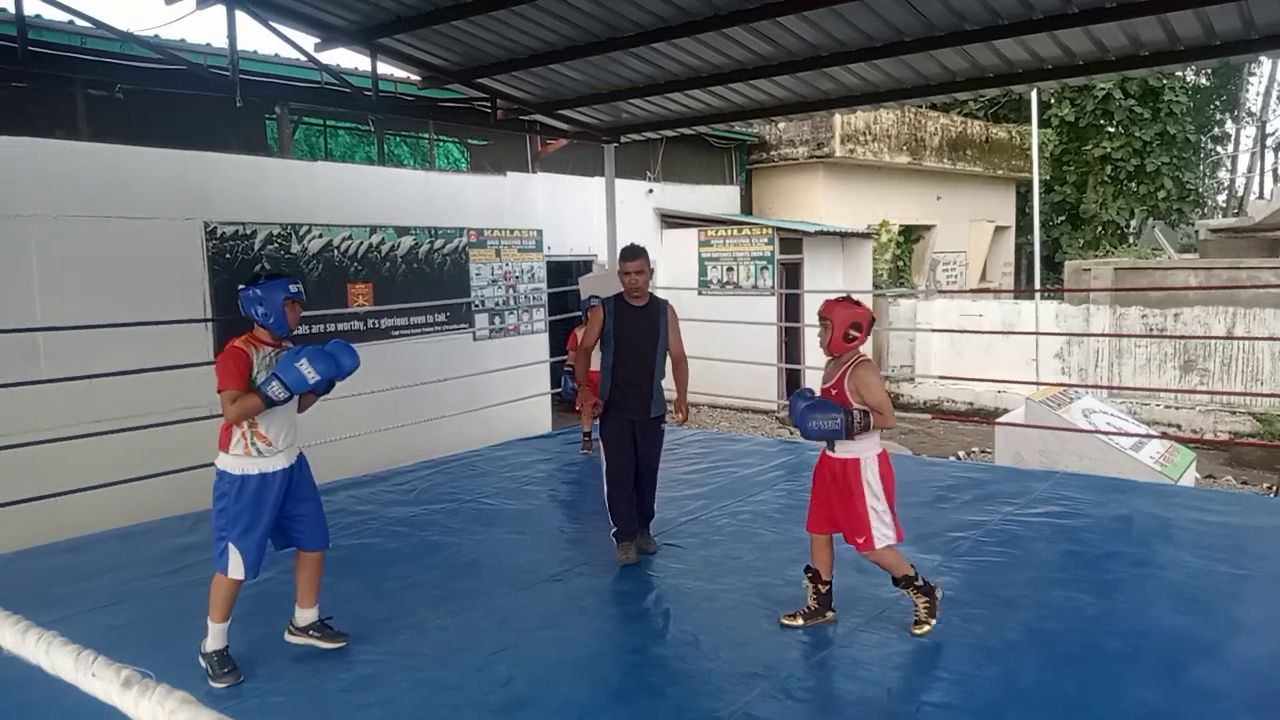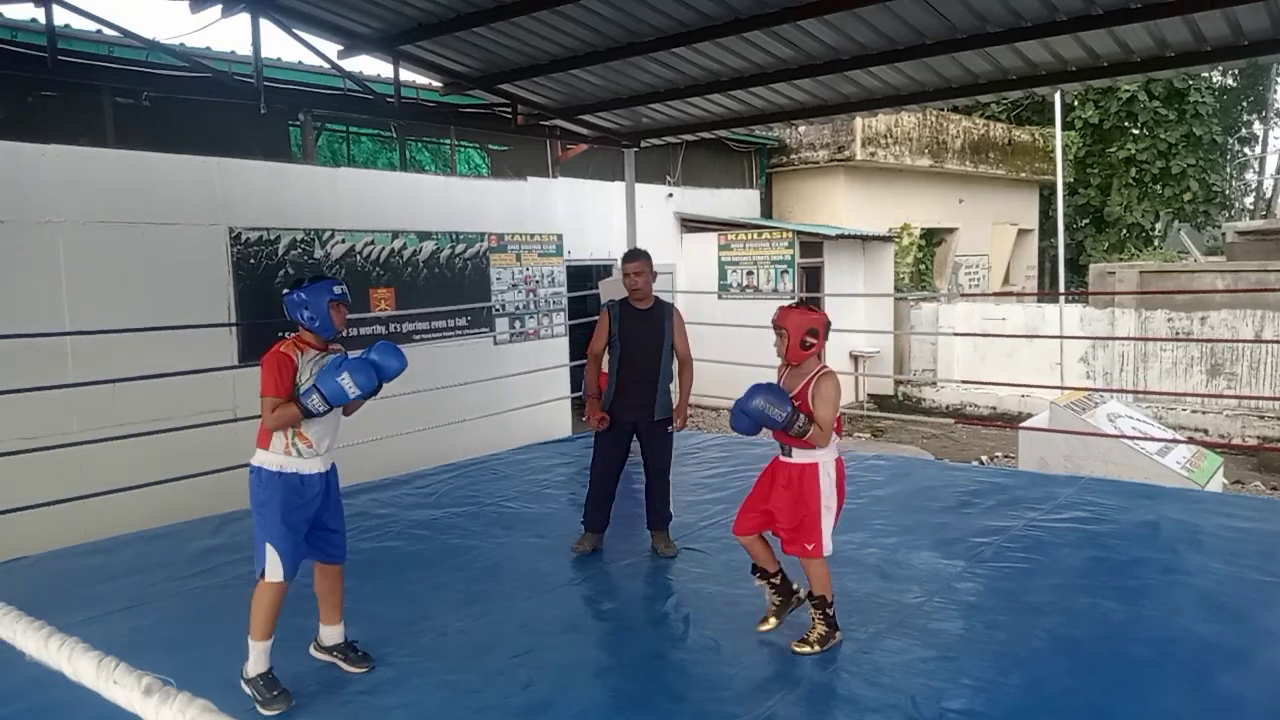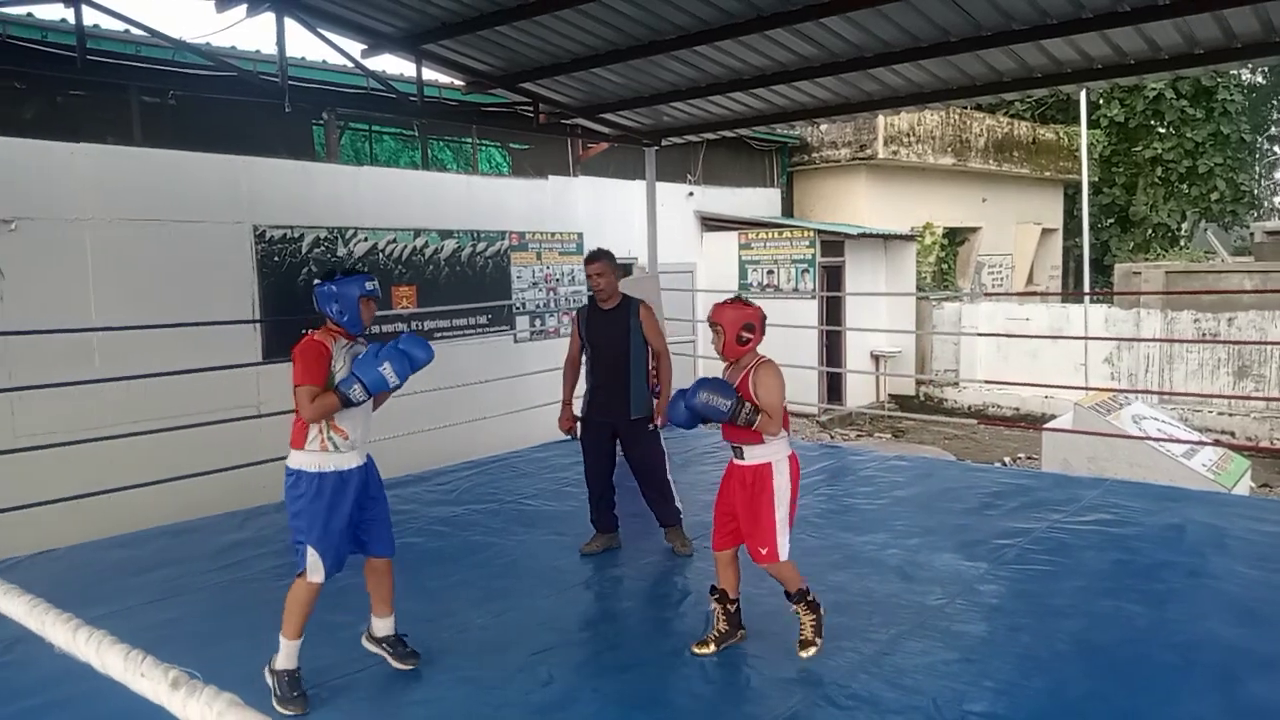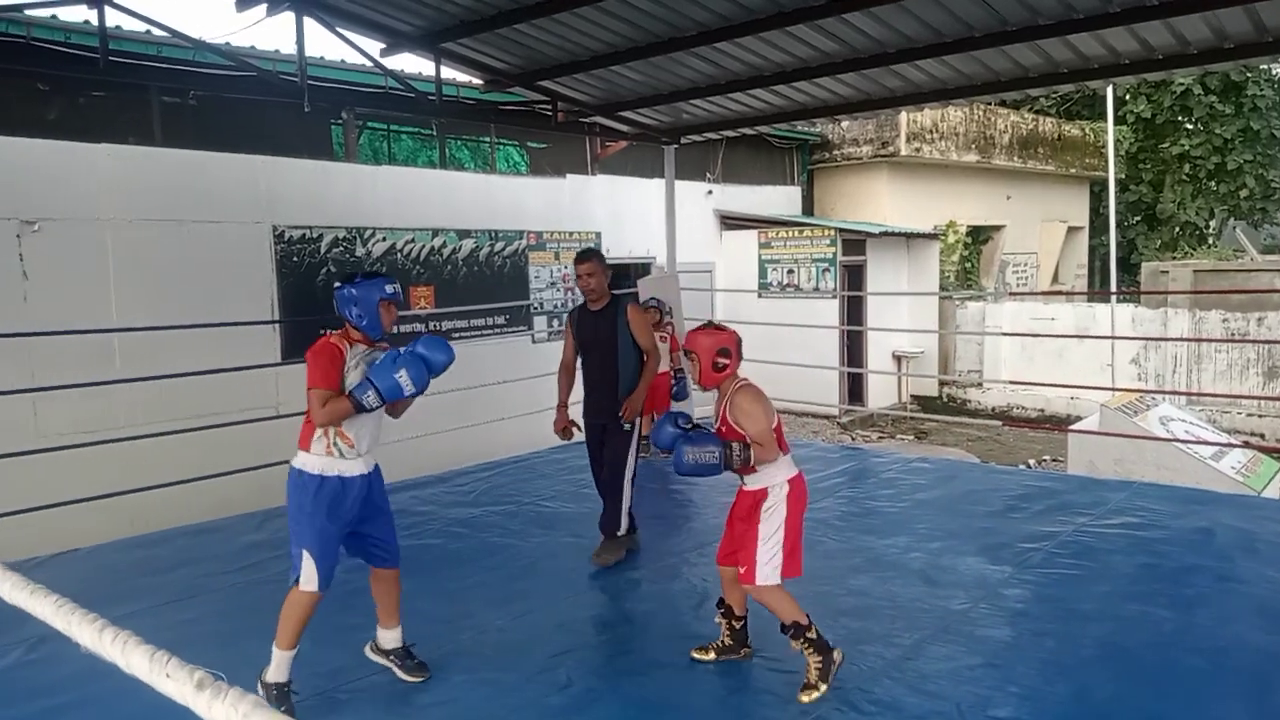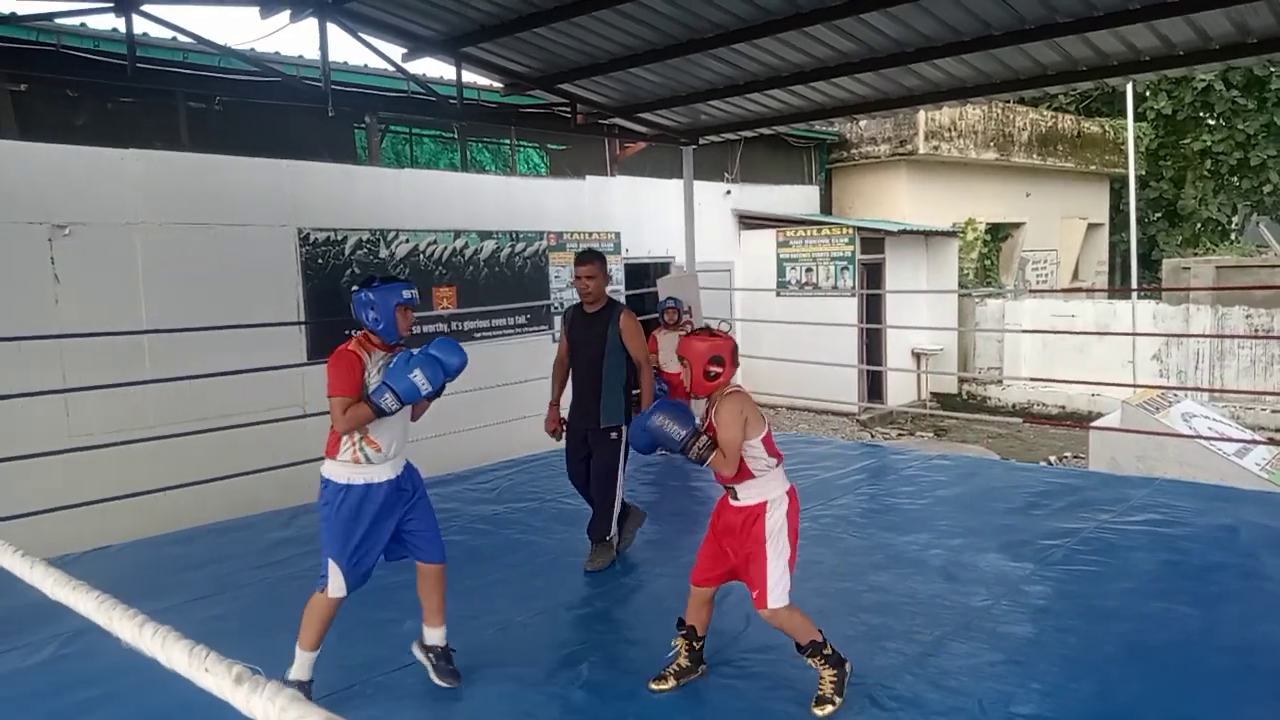
dt=0.4s
person 1, frame 1
left shoulder: (289, 351)
right shoulder: (238, 353)
right elbow: (233, 410)
left wrist: (323, 379)
right wrist: (281, 384)
left hip: (289, 465)
right hip: (245, 474)
left knee: (313, 544)
right knee: (235, 564)
left ankle: (305, 622)
right ankle: (214, 646)
person 1, frame 2
left shoulder: (335, 352)
right shoulder: (282, 356)
left elbow: (346, 408)
right elbow: (271, 419)
left wrist: (369, 380)
right wrist: (320, 398)
left hip: (319, 472)
right hip: (279, 475)
left knee: (331, 560)
right knee: (277, 573)
left ankle: (331, 640)
right ankle: (256, 669)
person 1, frame 3
left shoulder: (359, 347)
right shoulder: (314, 347)
right elbow: (309, 410)
left wrist: (391, 374)
right wrist: (359, 385)
left hip: (357, 466)
right hip: (316, 474)
left knee: (380, 554)
right knee: (314, 572)
left ankle: (382, 632)
right ankle: (283, 666)
person 1, frame 4
left shoulder: (382, 352)
right shoulder: (328, 350)
left elbow: (394, 410)
right elbow: (322, 414)
left wrist: (414, 379)
right wrist: (374, 391)
left hip: (363, 475)
right hip: (319, 479)
left knee: (386, 563)
right knee: (311, 581)
left ankle: (388, 643)
right ankle: (275, 677)
person 1, frame 5
left shoulder: (395, 356)
right shoulder: (349, 357)
left elbow: (413, 413)
right elbow: (342, 422)
left wrist: (432, 383)
right wrist: (391, 393)
left hip: (397, 477)
right hip: (350, 487)
left knee: (432, 559)
right knee: (335, 587)
left ankle: (433, 644)
right ankle: (297, 678)
person 2, frame 1
left shoulder: (863, 371)
right shoulder: (833, 365)
left elbow: (888, 418)
left wrist: (847, 422)
right wrist: (812, 411)
left hip: (862, 464)
right hip: (832, 460)
left knee: (871, 544)
right knee: (819, 532)
left ankle: (924, 593)
right ankle: (820, 605)
person 2, frame 2
left shoulder: (824, 381)
right shoulder: (785, 371)
left elbow: (823, 437)
left wrist: (788, 419)
right wrist: (756, 415)
left hip: (818, 471)
right hip: (784, 465)
left knee: (810, 552)
right knee: (745, 530)
left ankle: (826, 626)
right ankle: (783, 593)
person 2, frame 3
left shoulder: (765, 372)
right shoulder: (731, 371)
left elbow: (771, 424)
left wrist: (733, 409)
right wrist: (699, 408)
left hip: (771, 470)
right hip: (739, 468)
left knee: (769, 557)
right knee: (722, 549)
left ankle: (808, 607)
right ankle: (729, 625)
person 2, frame 4
left shoulder: (744, 397)
right shoulder: (724, 396)
left elbow: (769, 450)
left wrist: (721, 455)
right wrist: (694, 436)
left hip: (777, 492)
right hip: (752, 490)
left knee: (758, 583)
right knee: (728, 566)
left ankle: (818, 651)
right ankle: (734, 640)
person 2, frame 5
left shoulder: (732, 404)
right shoulder: (716, 402)
left elbow: (727, 465)
right elbow: (715, 449)
left wrist: (687, 439)
right wrist: (673, 435)
left hip: (768, 508)
right hip: (734, 506)
left knee: (770, 606)
right knee: (701, 584)
left ankle: (831, 666)
right ankle: (689, 660)
person 3, frame 1
left shoulder: (664, 311)
right shoulder: (604, 310)
left elbow: (678, 357)
right elbow: (584, 350)
left wrist: (682, 397)
right wrist: (585, 388)
left hip: (652, 409)
right hip: (613, 408)
left knee: (647, 472)
right knee: (618, 473)
left ankle: (643, 528)
right ankle: (625, 538)
person 3, frame 2
left shoulder: (670, 314)
right shoulder: (611, 314)
left elbow: (684, 360)
right elbow: (594, 357)
left wrist: (682, 402)
right wrist: (593, 400)
left hip: (657, 411)
right hip: (616, 410)
left knee: (658, 472)
right knee: (603, 471)
left ankle: (660, 531)
right ankle: (593, 531)
person 3, frame 3
left shoulder: (639, 311)
right shoulder: (582, 316)
left elbow: (661, 354)
right elbow: (573, 361)
left wrist: (664, 398)
right wrist: (566, 405)
left hip: (636, 411)
right hip: (595, 412)
left knee: (652, 470)
right knee: (596, 475)
left ankle: (673, 528)
right ankle: (605, 531)
person 3, frame 4
left shoulder: (629, 311)
right shoulder: (574, 318)
left elbow: (652, 354)
right elbow: (568, 365)
left wrist: (639, 394)
right wrist: (562, 409)
left hip: (624, 410)
right hip: (593, 412)
left knee: (617, 474)
right knee: (603, 476)
left ankle: (614, 537)
right ankle: (619, 534)
person 3, frame 5
left shoulder: (622, 318)
right shoulder: (570, 317)
left elbow: (643, 365)
right elbow: (562, 362)
left wrist: (645, 410)
right wrist: (554, 407)
left hip: (611, 416)
right hip: (579, 414)
left knee: (604, 480)
right knee: (578, 475)
left ankle: (602, 542)
right ankle: (627, 515)
